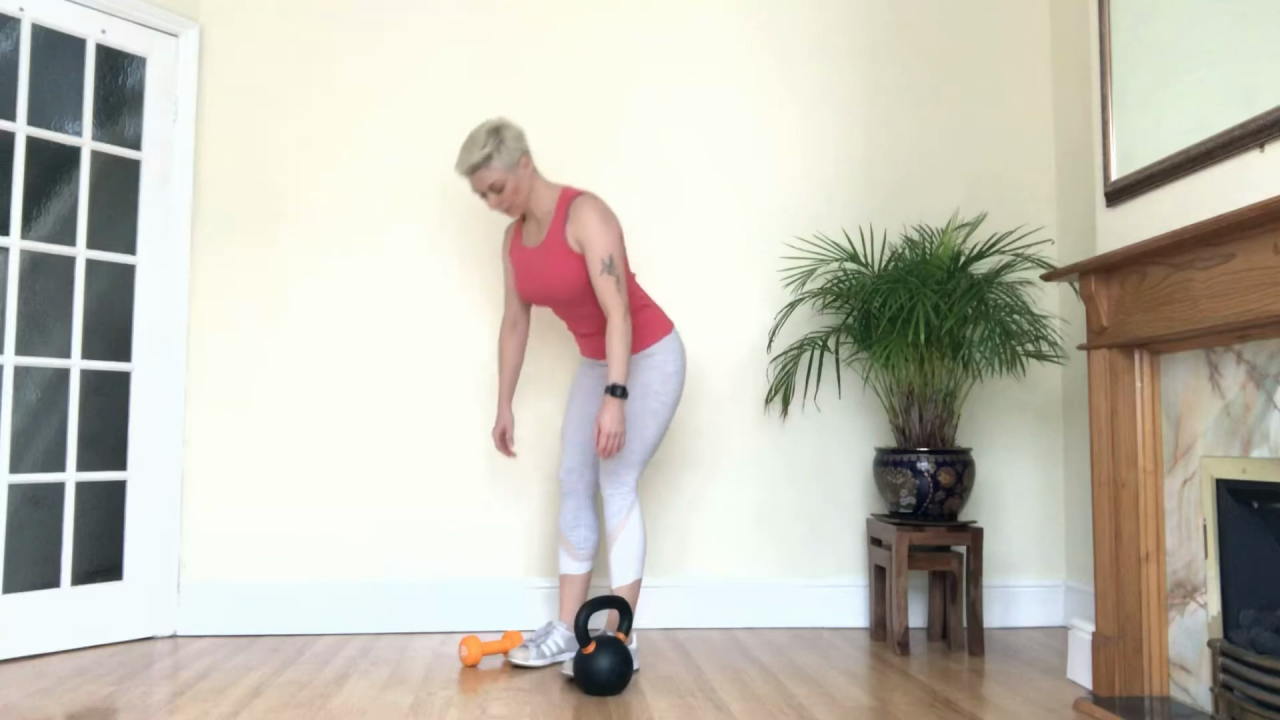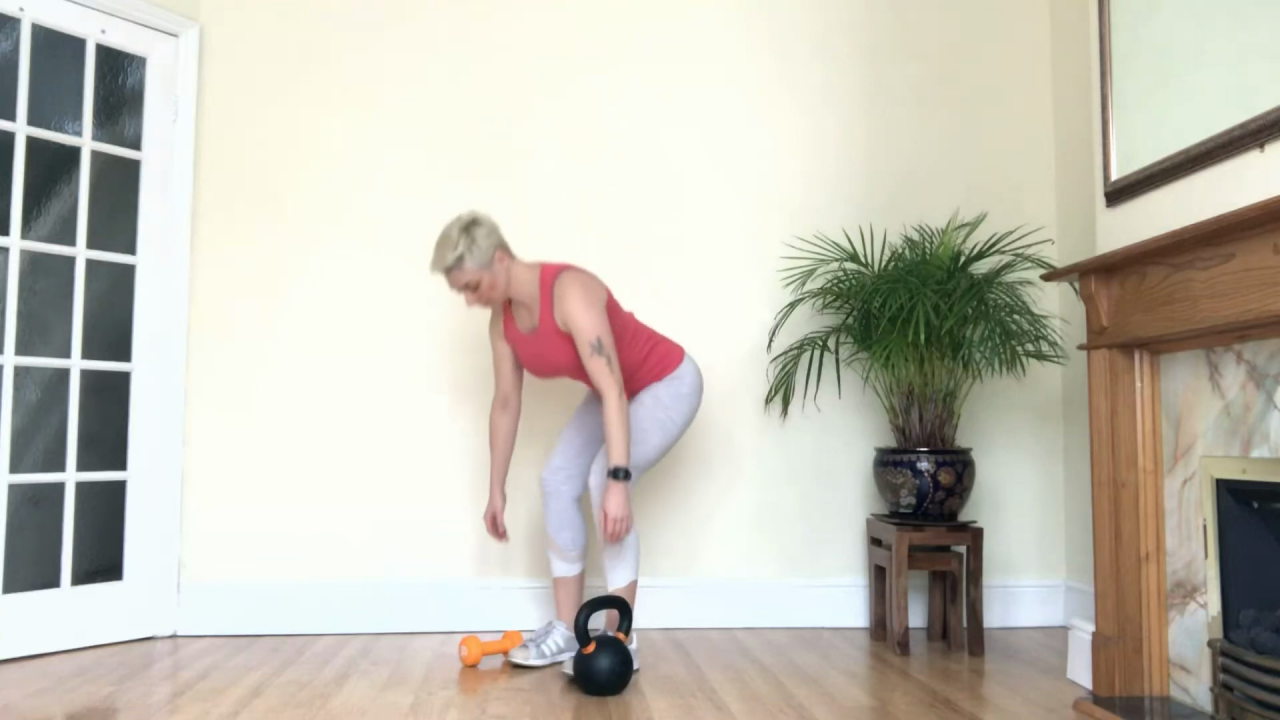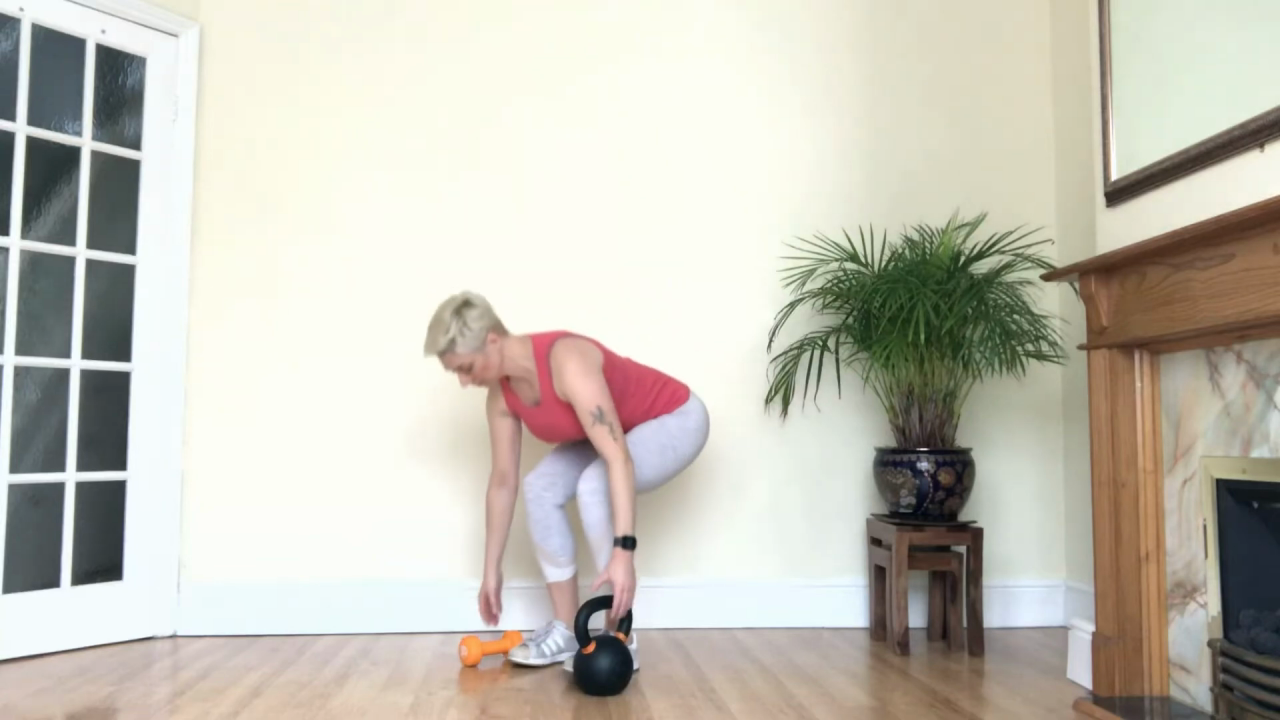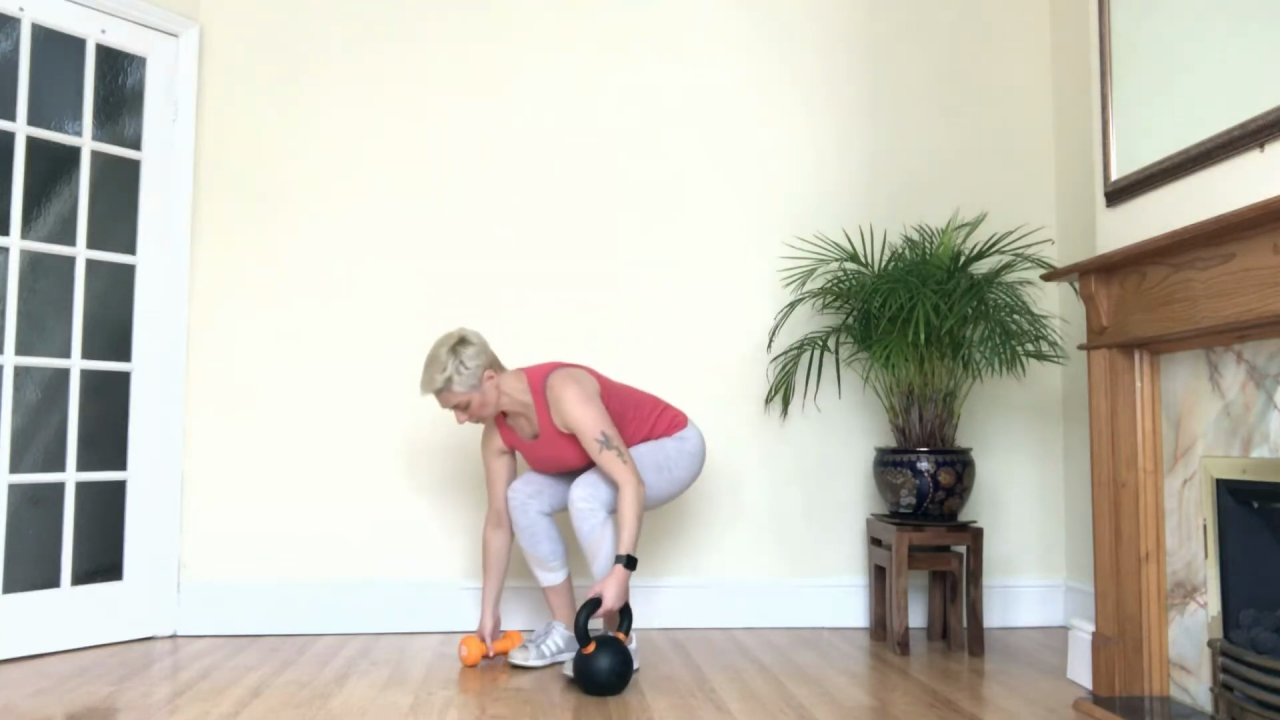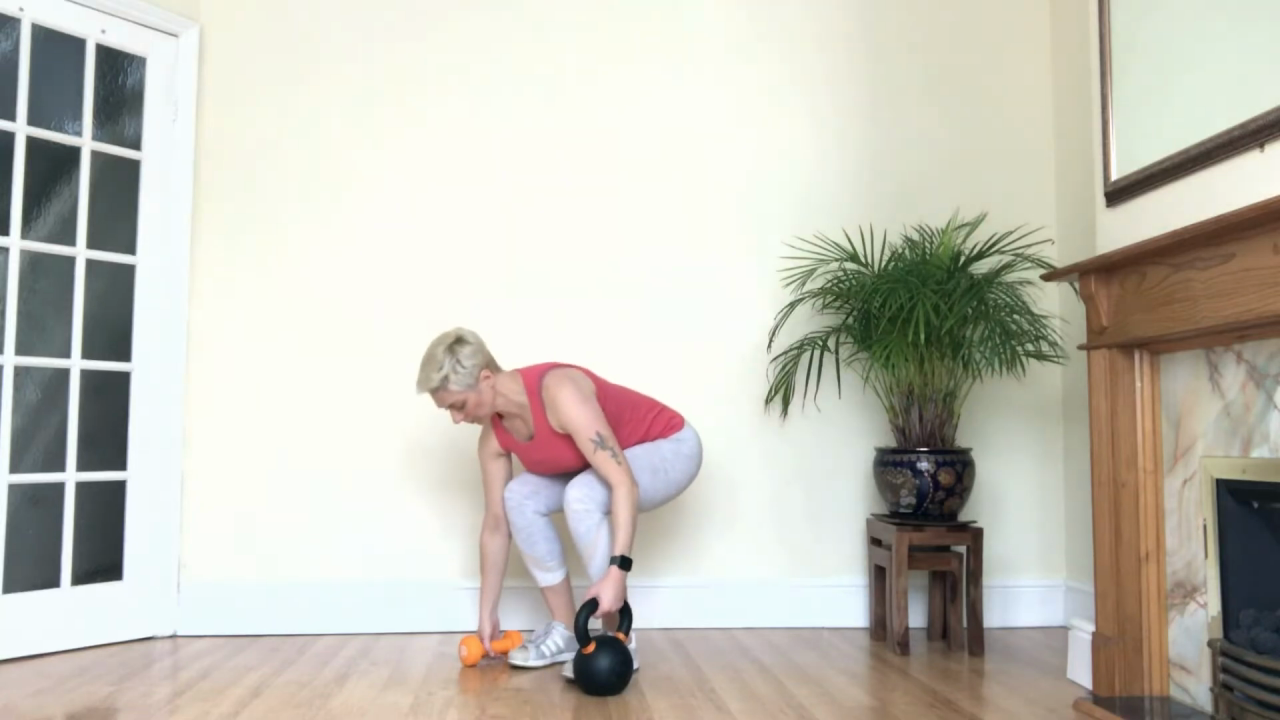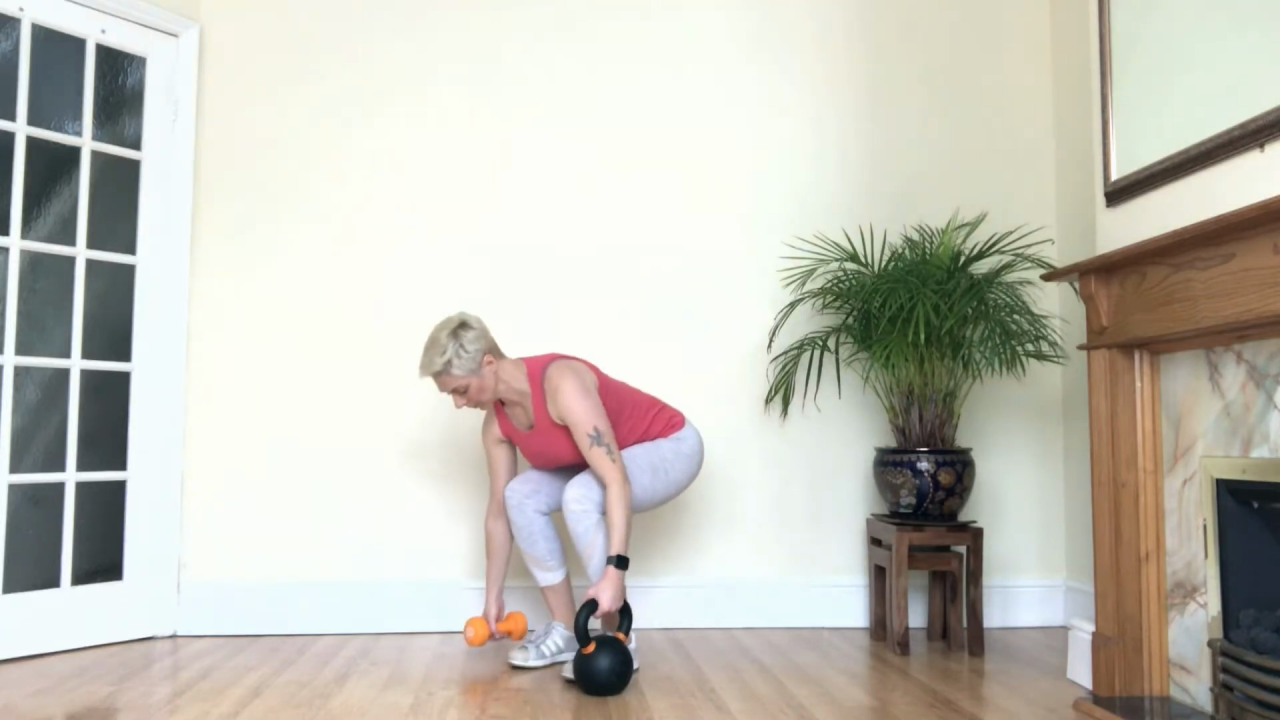
dt=0.4s
person 1, frame 1
left shoulder: (586, 214)
right shoulder: (514, 238)
left elbow: (619, 312)
right elbow: (514, 324)
left wrist: (614, 398)
right wrist: (504, 405)
left hip: (648, 357)
right hip: (596, 364)
left knee: (616, 483)
right knee: (574, 484)
left ankle: (621, 638)
right ankle: (568, 630)
person 1, frame 2
left shoulder: (570, 291)
right shoulder: (503, 318)
left elbow: (615, 392)
right elbow: (506, 403)
left wrist: (618, 482)
right wrist: (496, 490)
left hip: (667, 384)
right hip: (614, 393)
left knee: (601, 486)
right knee: (557, 481)
left ankle: (620, 639)
right ankle: (567, 631)
person 1, frame 3
left shoulder: (566, 362)
right shoulder: (502, 394)
left elbow: (619, 460)
right elbow: (503, 481)
left wrist: (623, 551)
right wrist: (491, 570)
left hip: (675, 420)
right hip: (618, 428)
left knee: (594, 488)
right knee: (540, 488)
right ankle: (566, 630)
person 1, frame 4
left shoulder: (563, 392)
right shoulder: (497, 432)
left elbow: (630, 482)
right elbow: (498, 521)
left wrist: (621, 569)
right wrist: (488, 611)
left hip: (672, 445)
right hip: (610, 455)
left knee: (587, 495)
right knee: (524, 496)
right ankle: (565, 630)
person 1, frame 5
left shoulder: (559, 392)
right shoulder: (494, 434)
left elbow: (624, 483)
right elbow: (496, 524)
left wrist: (617, 571)
right wrist: (487, 614)
left hip: (670, 447)
right hip: (607, 457)
left knee: (582, 496)
right knee: (521, 496)
right ankle: (565, 631)
person 1, frame 6
left shoulder: (561, 384)
right shoulder: (497, 421)
left elbow: (617, 481)
right elbow: (500, 509)
left wrist: (614, 571)
right wrist: (493, 598)
left hip: (670, 447)
right hip: (608, 453)
left knee: (581, 496)
right knee: (522, 495)
right ankle: (565, 631)
